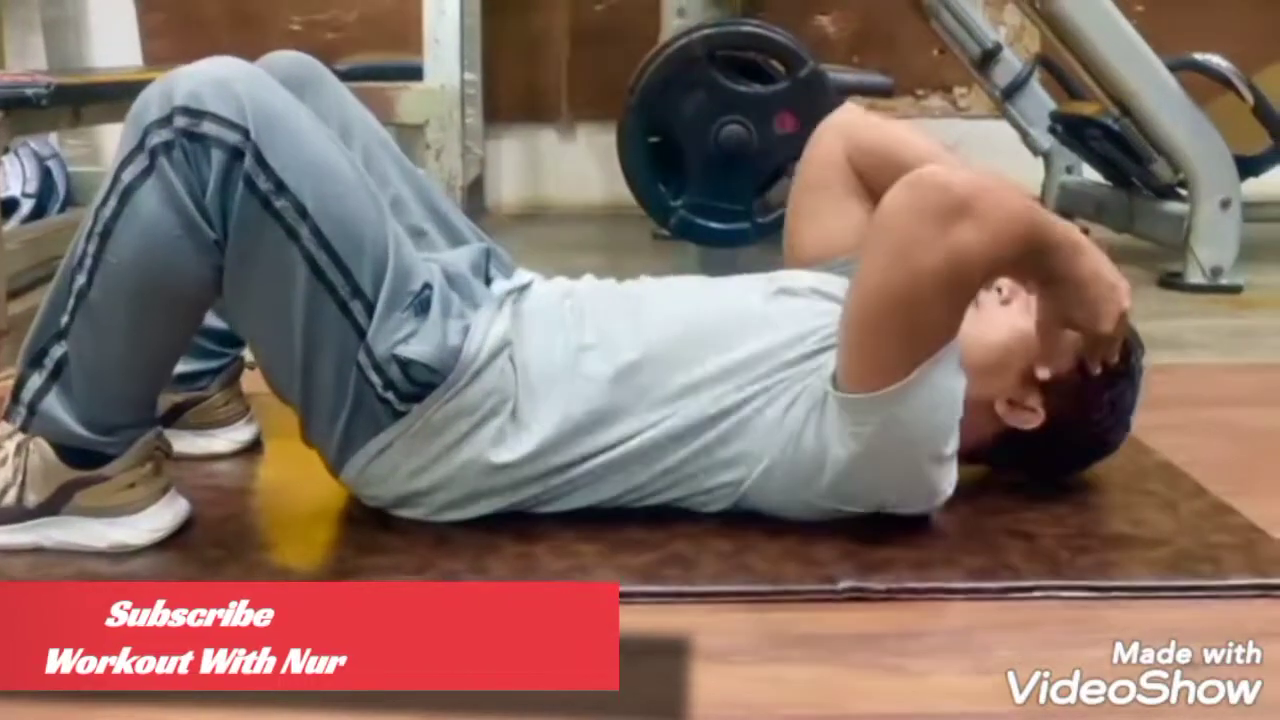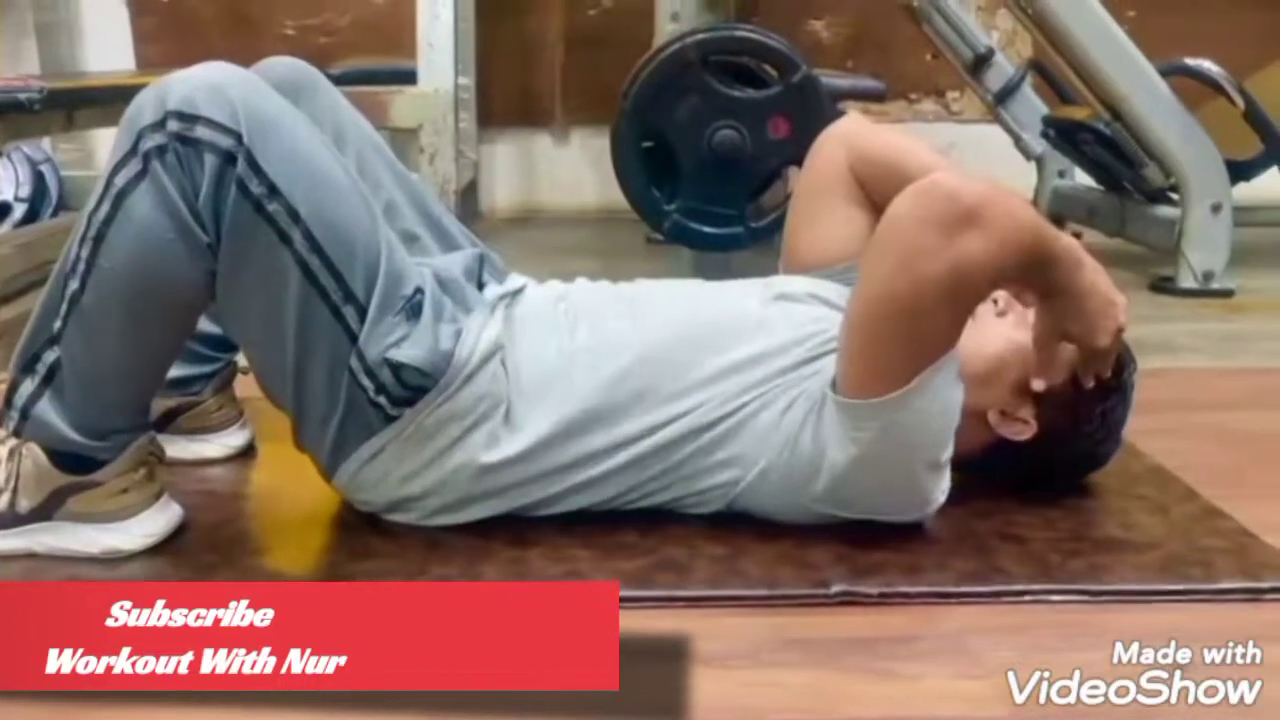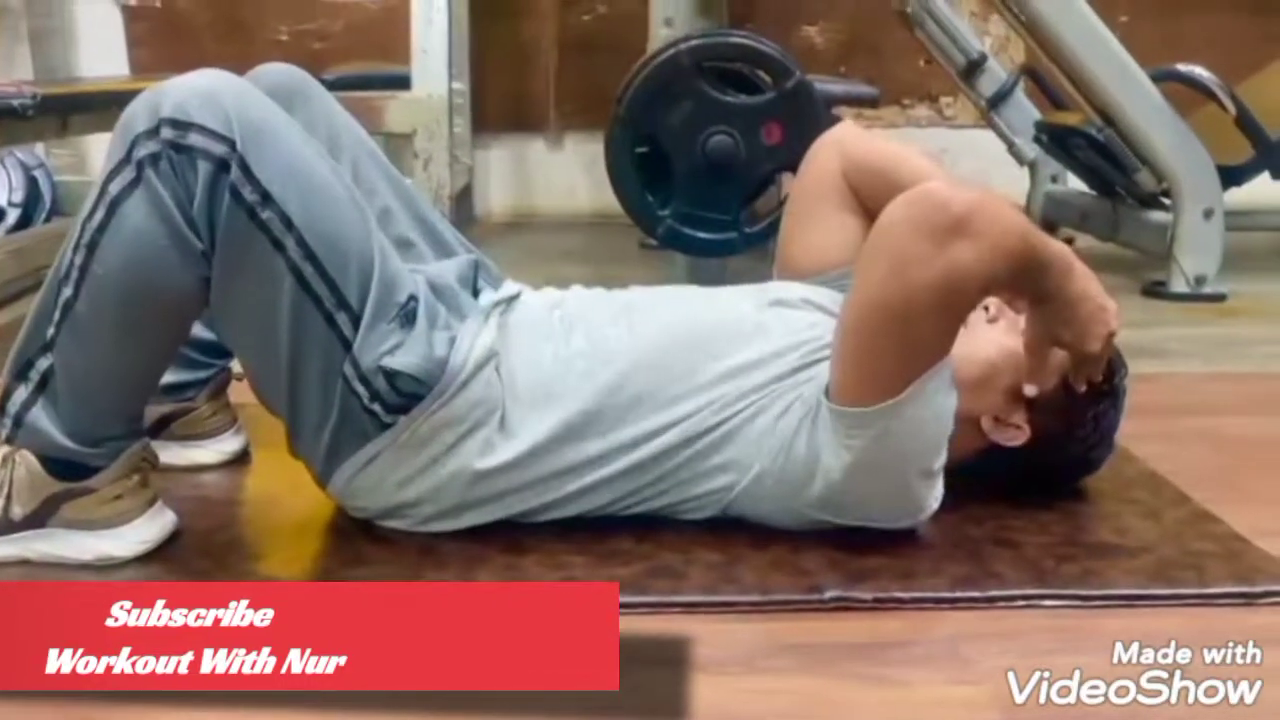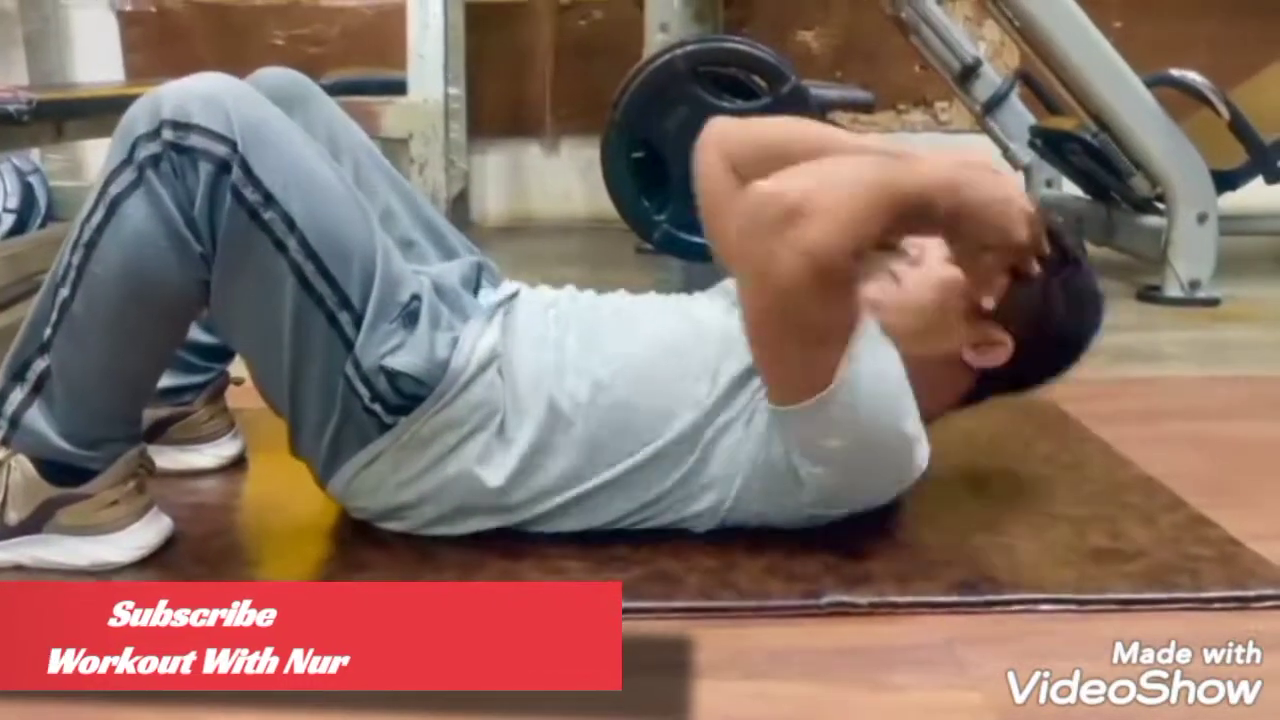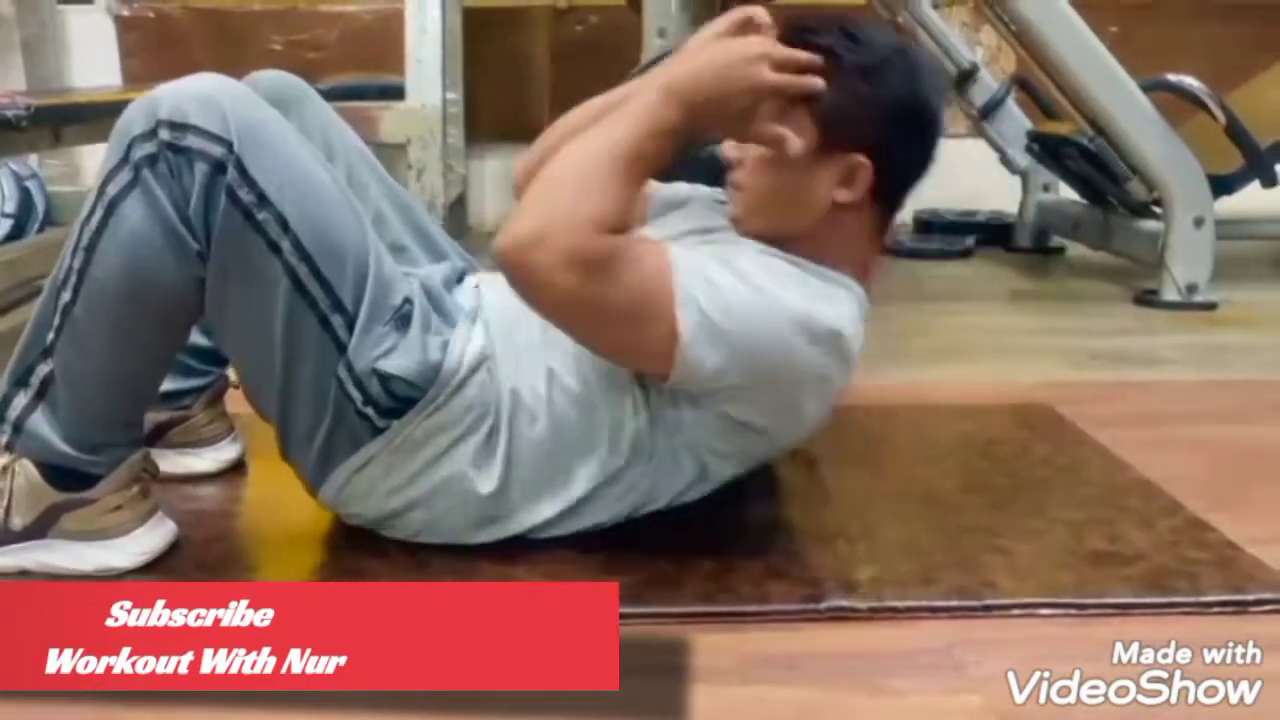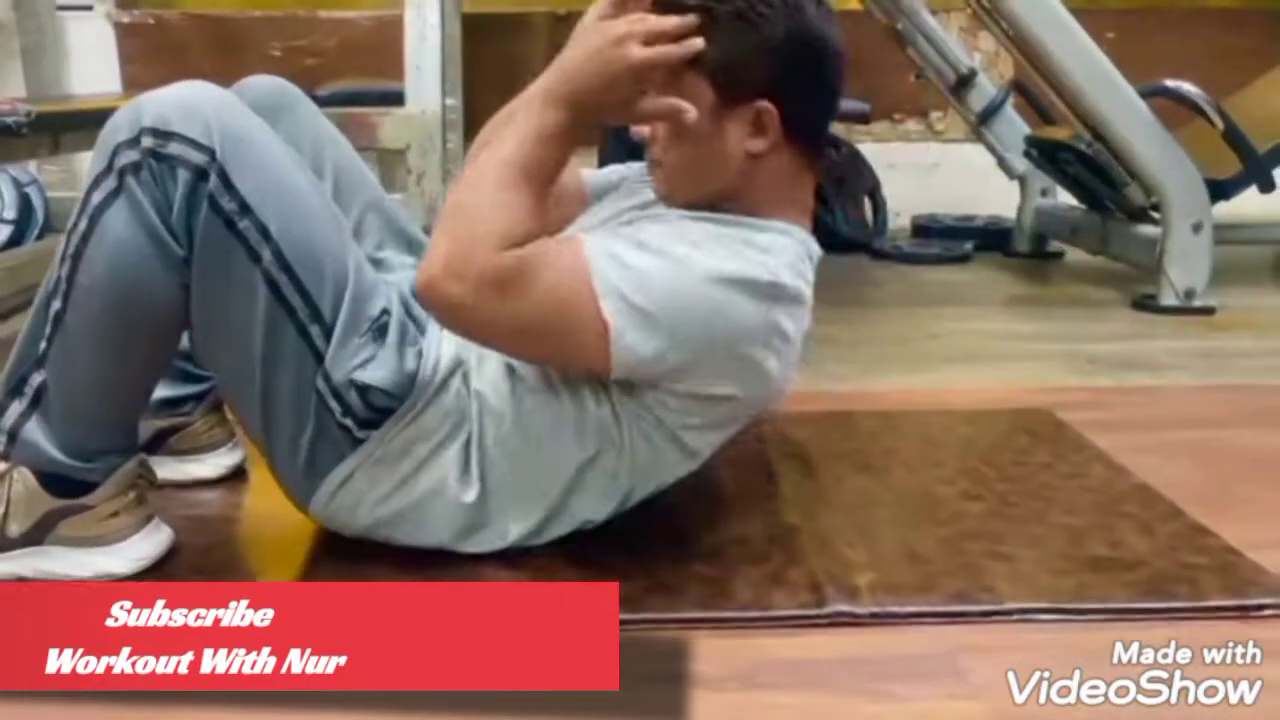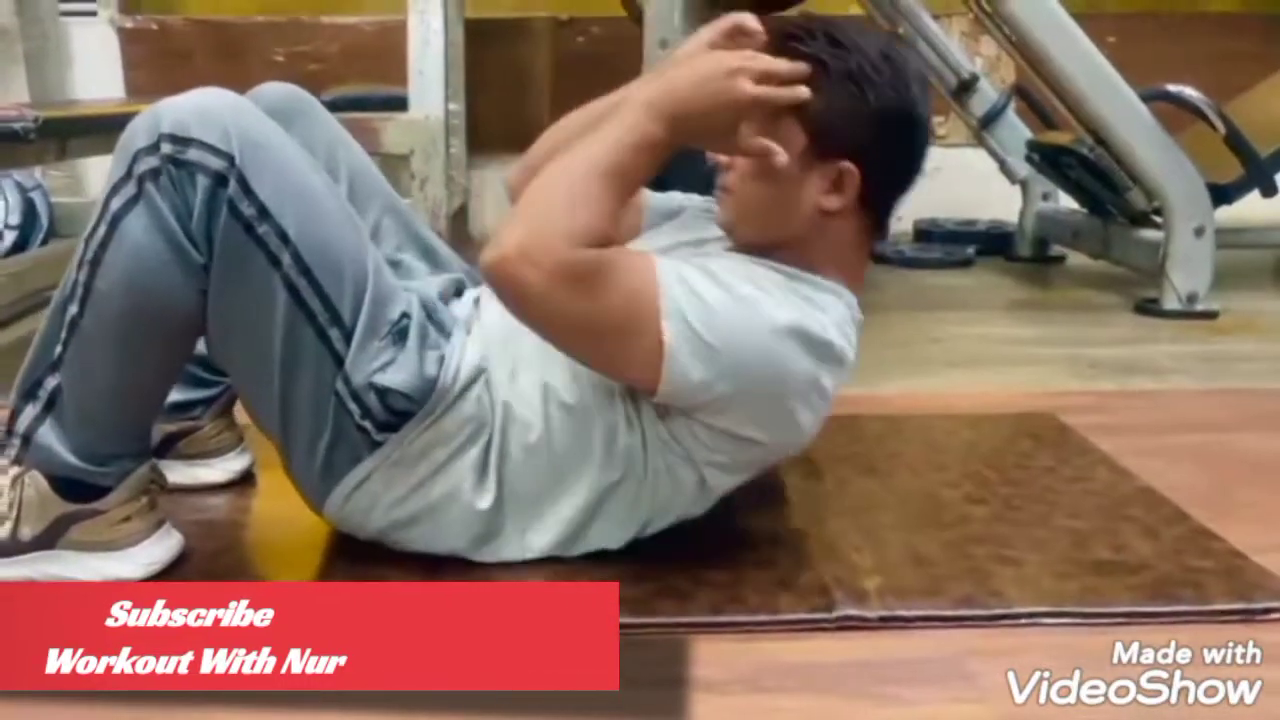
dt=0.2s
person 1, frame 1
left shoulder: (894, 446)
right shoulder: (866, 333)
left elbow: (943, 207)
right elbow: (842, 138)
left wrist: (1065, 258)
right wrist: (1043, 228)
left hip: (432, 405)
right hip: (492, 315)
left knee: (205, 115)
right knee: (281, 84)
right ankle: (188, 384)
person 1, frame 2
left shoulder: (886, 457)
right shoulder: (849, 322)
left elbow: (953, 222)
right elbow: (846, 148)
left wrist: (1063, 272)
right wrist: (1048, 250)
left hip: (423, 408)
right hip: (484, 320)
left knee: (196, 122)
right knee: (276, 90)
right ankle: (185, 389)
person 1, frame 3
left shoulder: (881, 464)
right shoulder: (848, 332)
left elbow: (944, 232)
right elbow: (841, 154)
left wrist: (1058, 276)
right wrist: (1032, 246)
left hip: (416, 413)
right hip: (478, 324)
left knee: (190, 127)
right knee: (269, 95)
right ankle: (180, 393)
person 1, frame 4
left shoulder: (867, 432)
right shoulder: (838, 344)
left elbow: (786, 223)
right elbow: (723, 153)
left wrist: (945, 195)
right wrist: (922, 173)
left hip: (419, 416)
right hip: (481, 324)
left knee: (192, 130)
right knee: (274, 96)
right ankle: (175, 397)
person 1, frame 5
left shoulder: (791, 327)
right shoulder: (759, 235)
left elbow: (540, 248)
right elbow: (545, 171)
left wrist: (677, 95)
left hip: (412, 427)
right hip: (454, 327)
left knee: (188, 129)
right knee: (265, 97)
right ankle: (171, 402)
person 1, frame 6
left shoulder: (732, 289)
right shoulder: (707, 202)
left elbow: (461, 278)
right elbow: (494, 199)
left wrist: (569, 92)
right wrist: (579, 78)
left hip: (390, 442)
right hip: (424, 358)
left knee: (172, 138)
right knee: (260, 107)
right ankle: (173, 411)
person 1, frame 7
left shoulder: (779, 336)
right shoulder: (757, 240)
left elbow: (528, 262)
right elbow: (539, 186)
left wrist: (663, 108)
right wrist: (668, 87)
left hip: (410, 446)
right hip: (458, 347)
left knee: (190, 145)
right knee: (276, 114)
right ankle: (186, 414)
